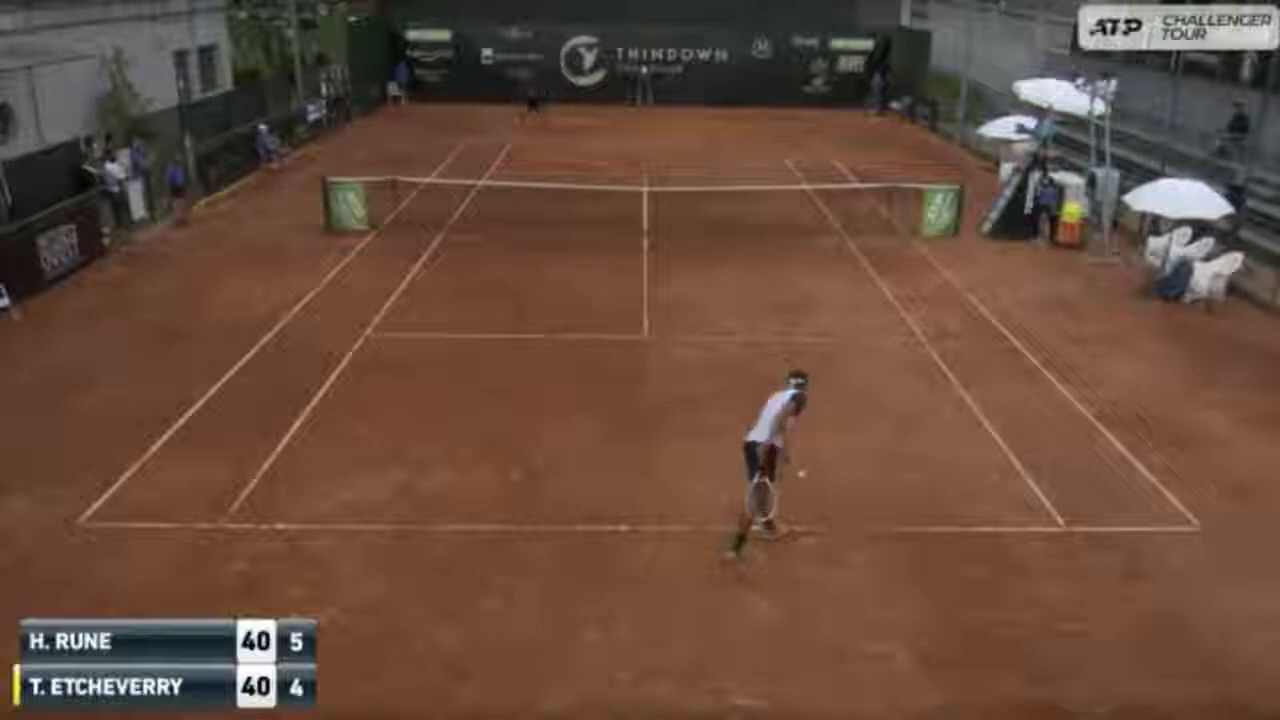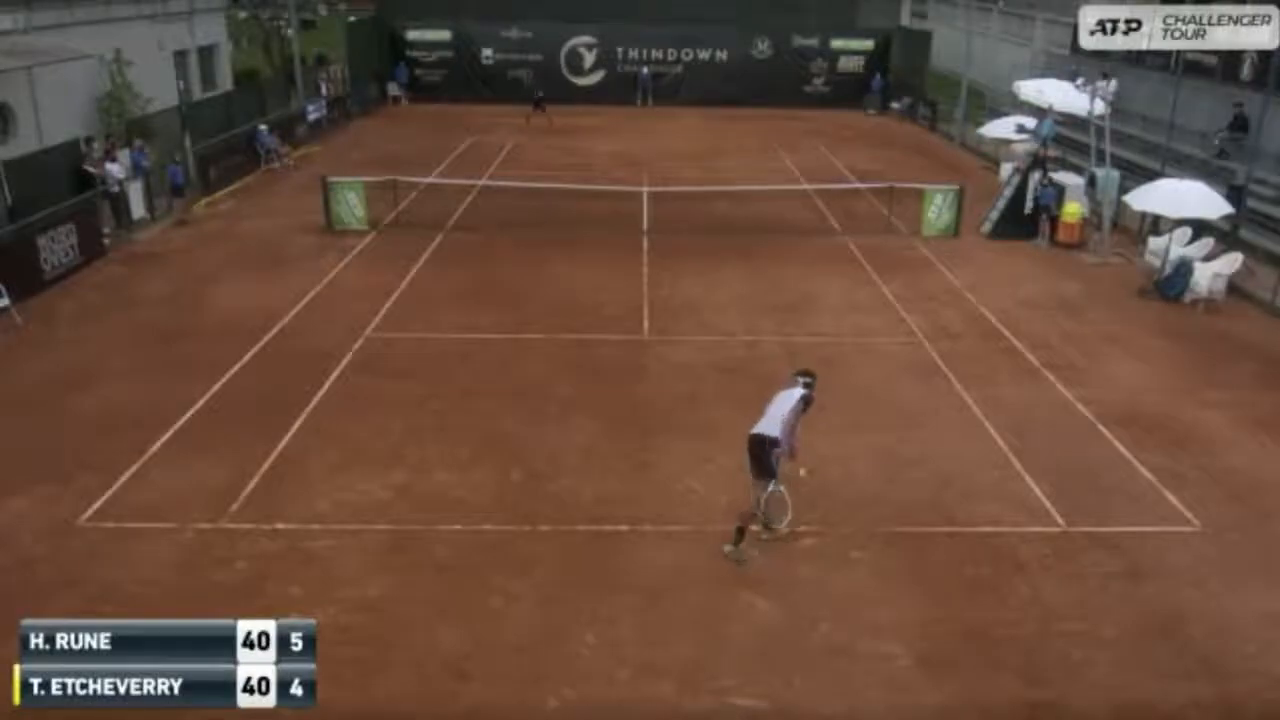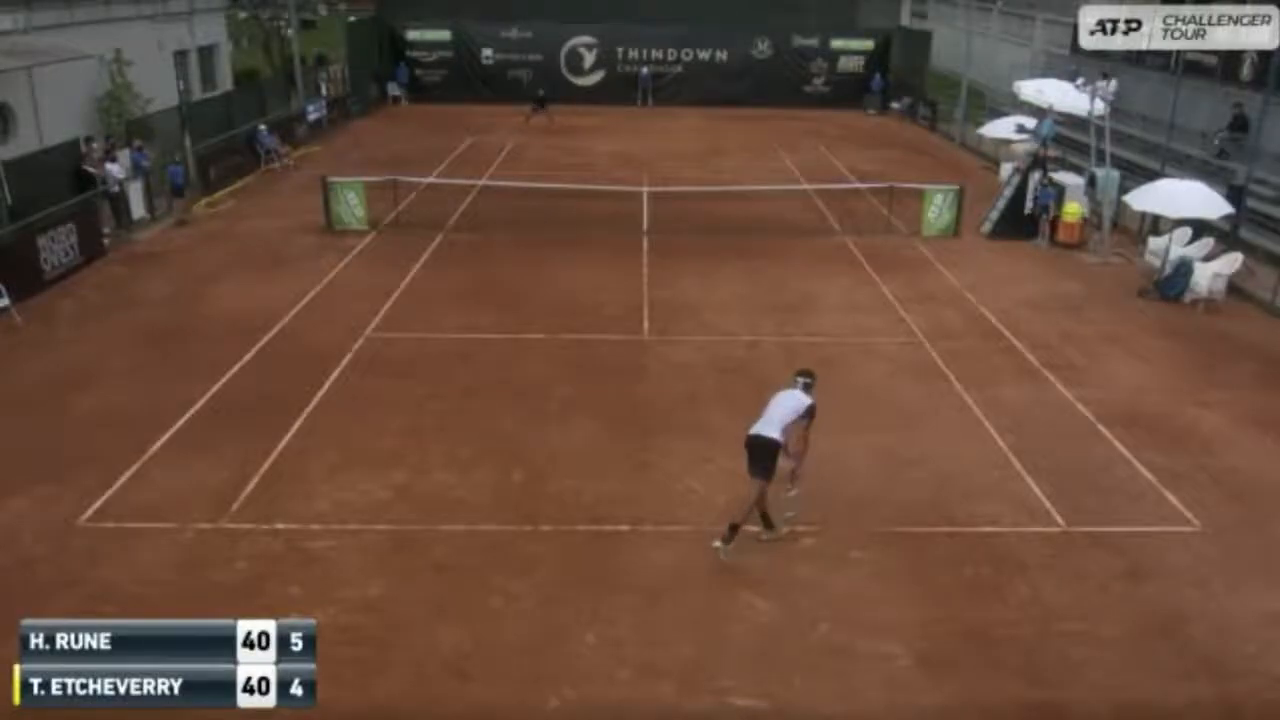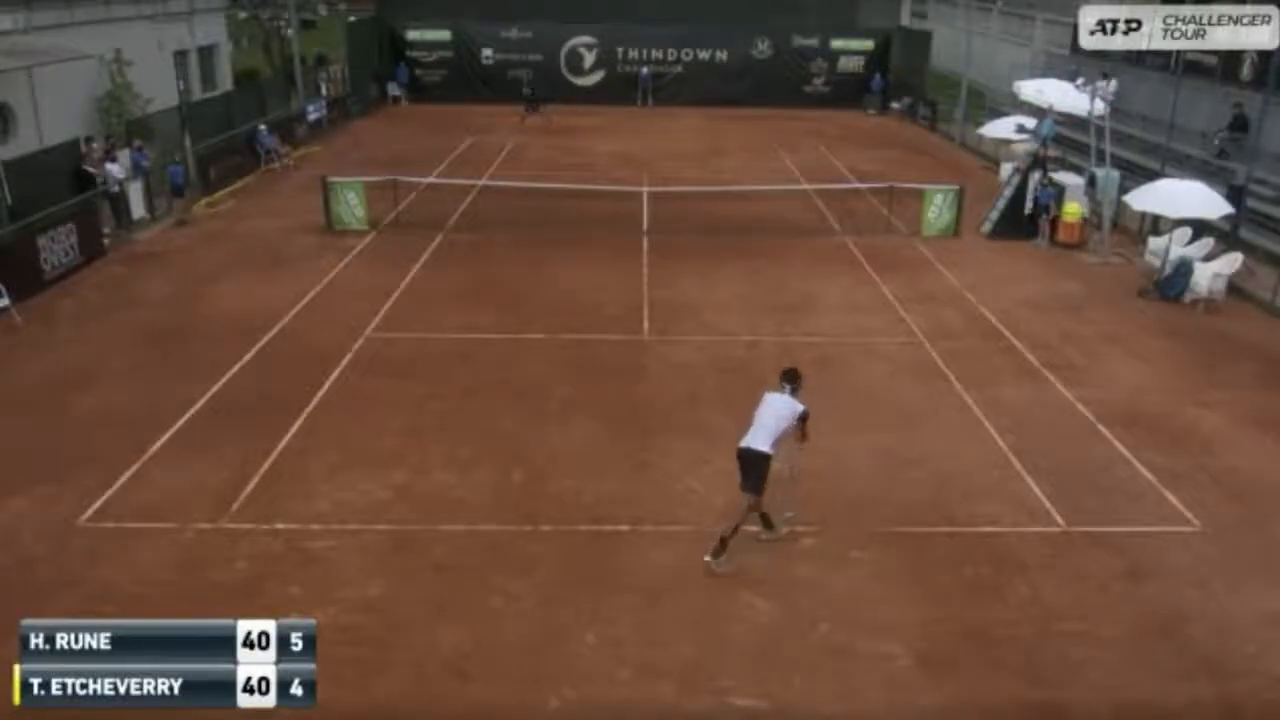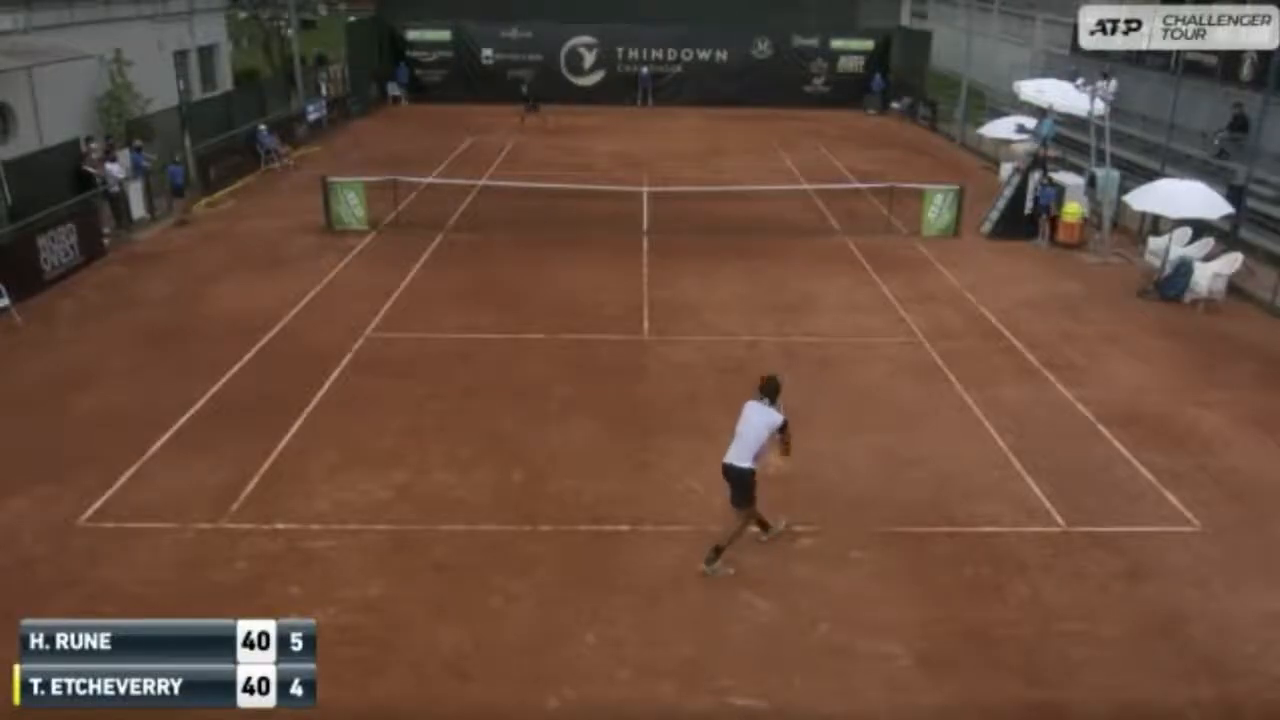
dt=0.4s
person 1, frame 1
left shoulder: (777, 395)
right shoulder: (799, 396)
right elbow: (783, 415)
left wrist: (781, 452)
right wrist: (768, 440)
left hip: (752, 442)
right hip: (765, 447)
left ankle: (769, 527)
right ankle: (735, 549)
person 1, frame 2
left shoulder: (783, 393)
right shoulder: (806, 395)
right elbow: (792, 417)
left wrist: (788, 445)
right wrist: (785, 446)
left hip: (755, 436)
right hip: (770, 441)
left knee: (761, 487)
right knee: (761, 495)
left ankle: (768, 527)
right ankle: (736, 543)
person 1, frame 3
left shoulder: (781, 394)
right shoulder: (808, 404)
right elbow: (802, 437)
left wrist: (790, 455)
right wrist: (797, 467)
left hip: (753, 437)
right hip: (768, 443)
left knee: (760, 488)
right knee: (757, 495)
left ankle: (769, 528)
right ankle: (725, 540)
person 1, frame 4
left shoulder: (768, 396)
right shoulder: (800, 410)
right elbow: (803, 436)
right wrist: (800, 441)
left hip: (744, 449)
right hip: (760, 455)
left knee: (755, 495)
right knee: (748, 506)
left ankle: (769, 528)
right ankle: (715, 554)
person 1, frame 5
left shoulder: (749, 405)
right shoulder: (778, 420)
right elbow: (786, 448)
right wrist: (784, 444)
left hip: (728, 464)
right hip: (743, 470)
left knee: (748, 505)
right knee: (744, 519)
left ankle: (767, 529)
right ankle: (711, 561)
